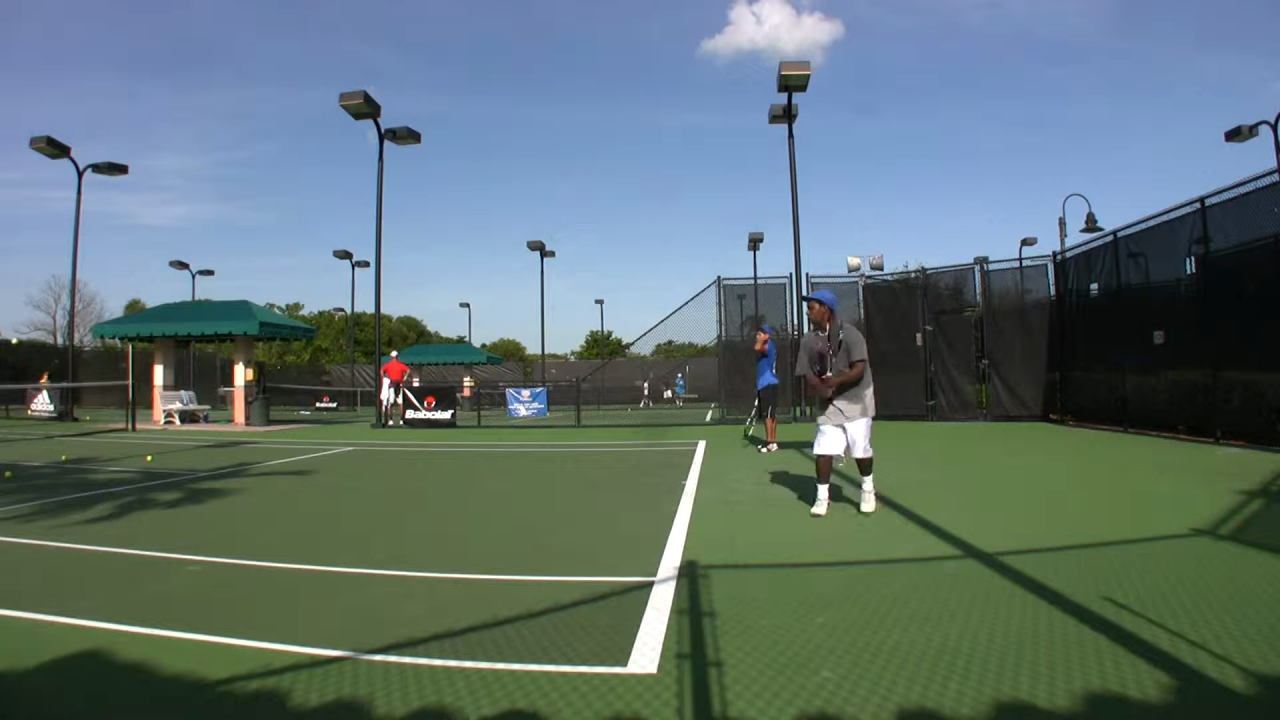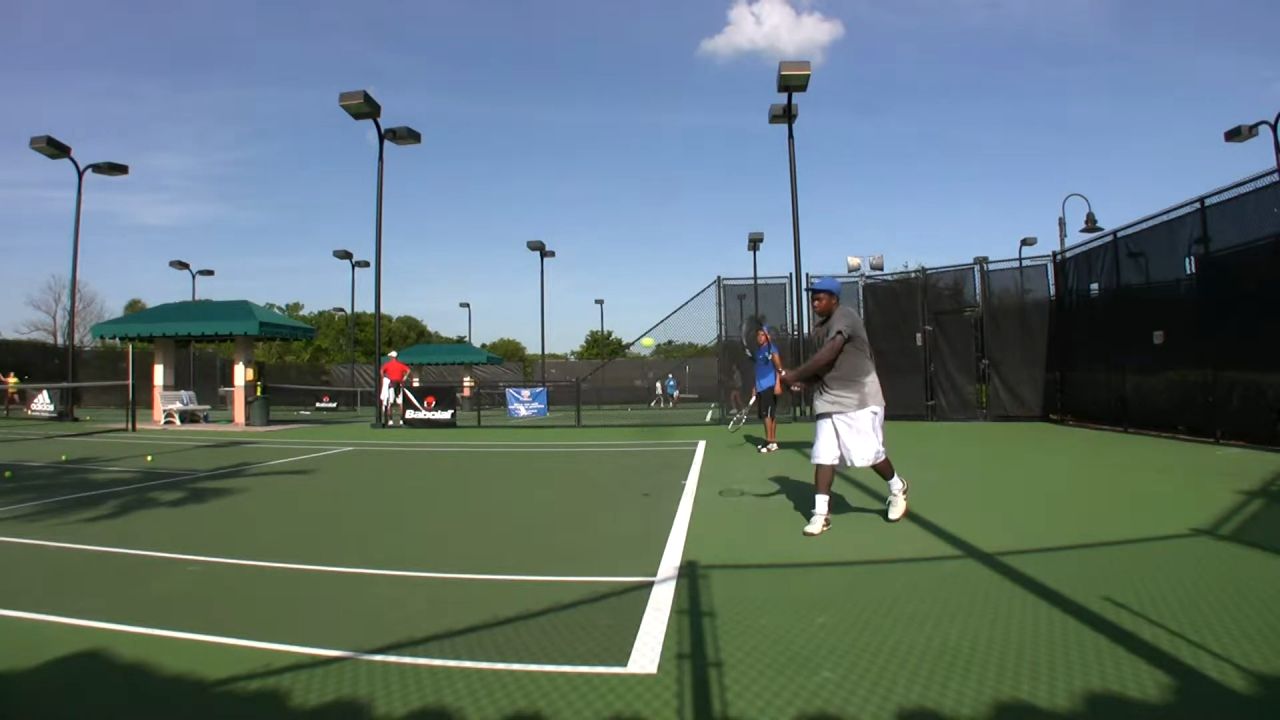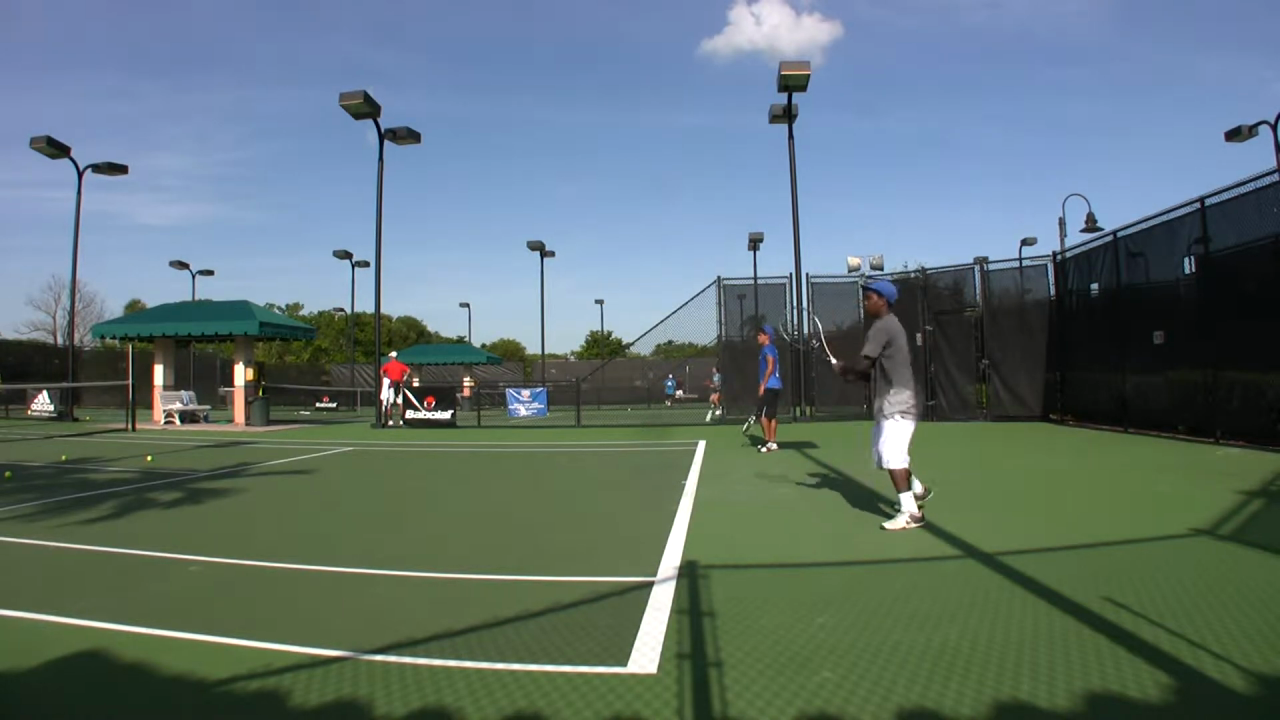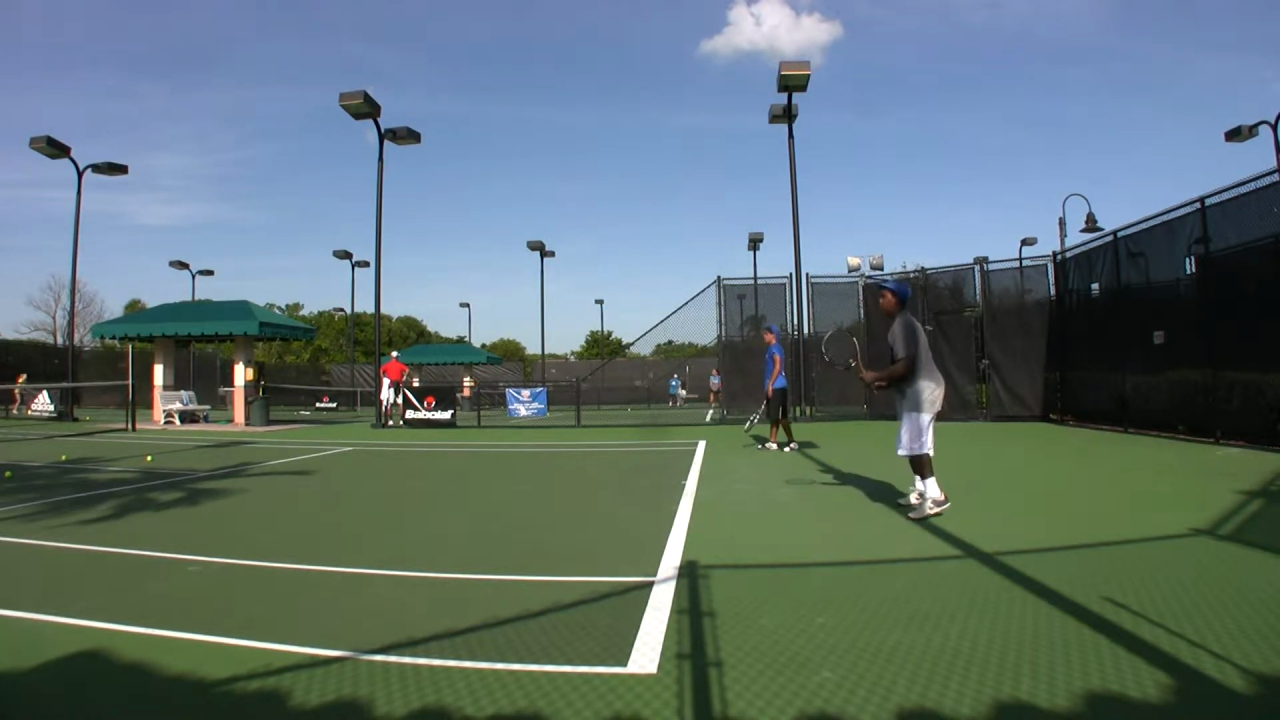
dt=0.7s
person 1, frame 1
left shoulder: (849, 333)
right shoulder: (808, 340)
left elbow: (860, 369)
right elbow: (806, 375)
left wrist: (835, 383)
right wrist: (821, 387)
left hip: (857, 400)
right hip: (828, 404)
left knee: (860, 447)
right knee: (823, 451)
left ankle: (867, 489)
right ankle: (822, 497)
person 1, frame 2
left shoulder: (846, 315)
right shoulder: (817, 328)
left elbow: (830, 352)
right elbow: (817, 370)
left wrist: (796, 374)
right wrist: (802, 379)
left hip: (859, 398)
right hip: (829, 401)
left knee: (871, 453)
right knee: (823, 456)
left ankle: (897, 488)
right ankle: (821, 514)
person 1, frame 3
left shoulder: (882, 327)
right shoulder: (889, 326)
left elbow: (862, 364)
left wrist: (842, 368)
right wrist: (855, 373)
left hip: (898, 401)
right hip: (889, 400)
left knee: (891, 455)
right knee: (884, 453)
left ankle: (910, 512)
right ankle: (917, 489)
person 1, frame 4
left shoulder: (901, 326)
right shoulder: (904, 324)
left elbow: (904, 367)
left wrist: (876, 376)
right wrist: (886, 381)
left hip: (921, 390)
right hip: (917, 390)
left knee: (914, 444)
right knee: (911, 444)
left ankle: (935, 497)
right ankle: (921, 490)
